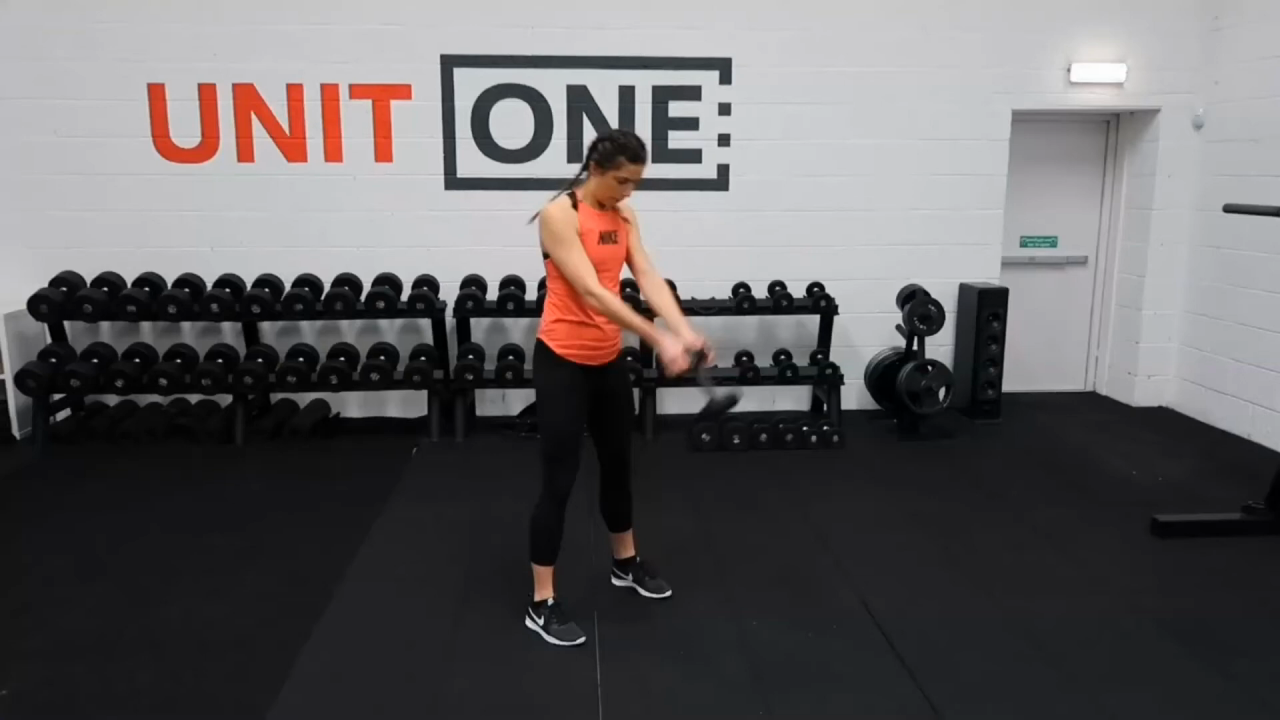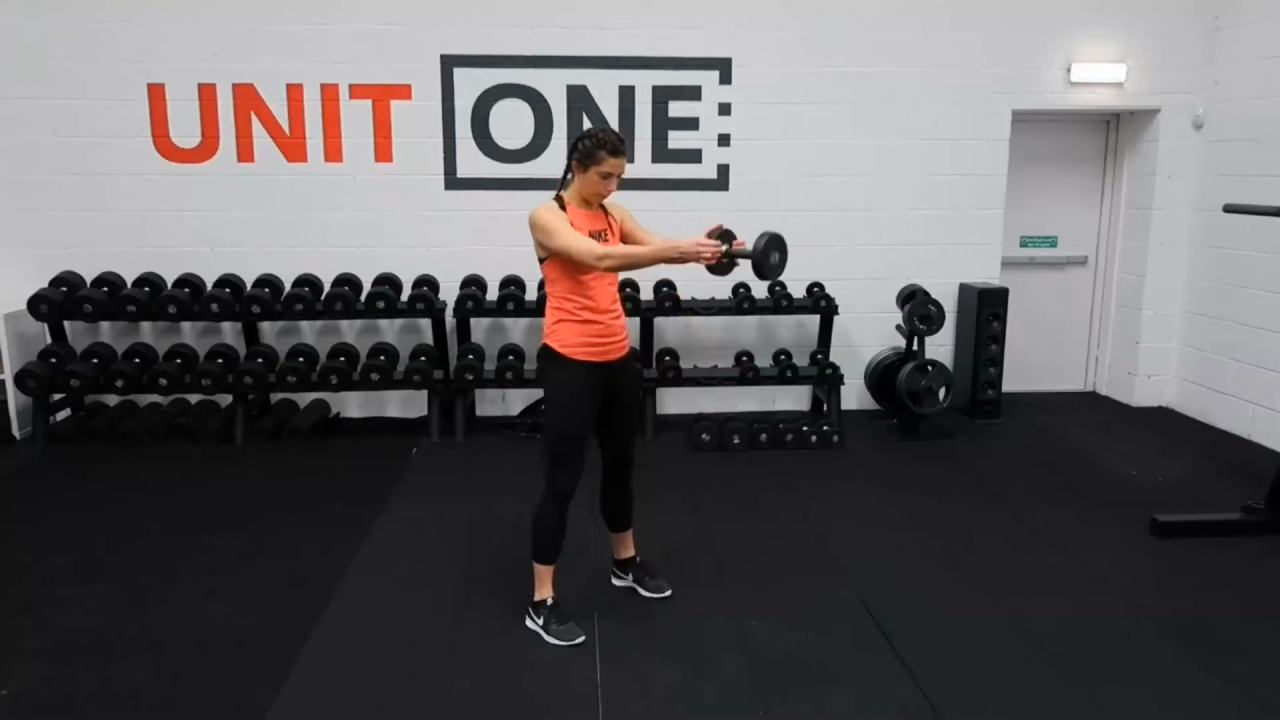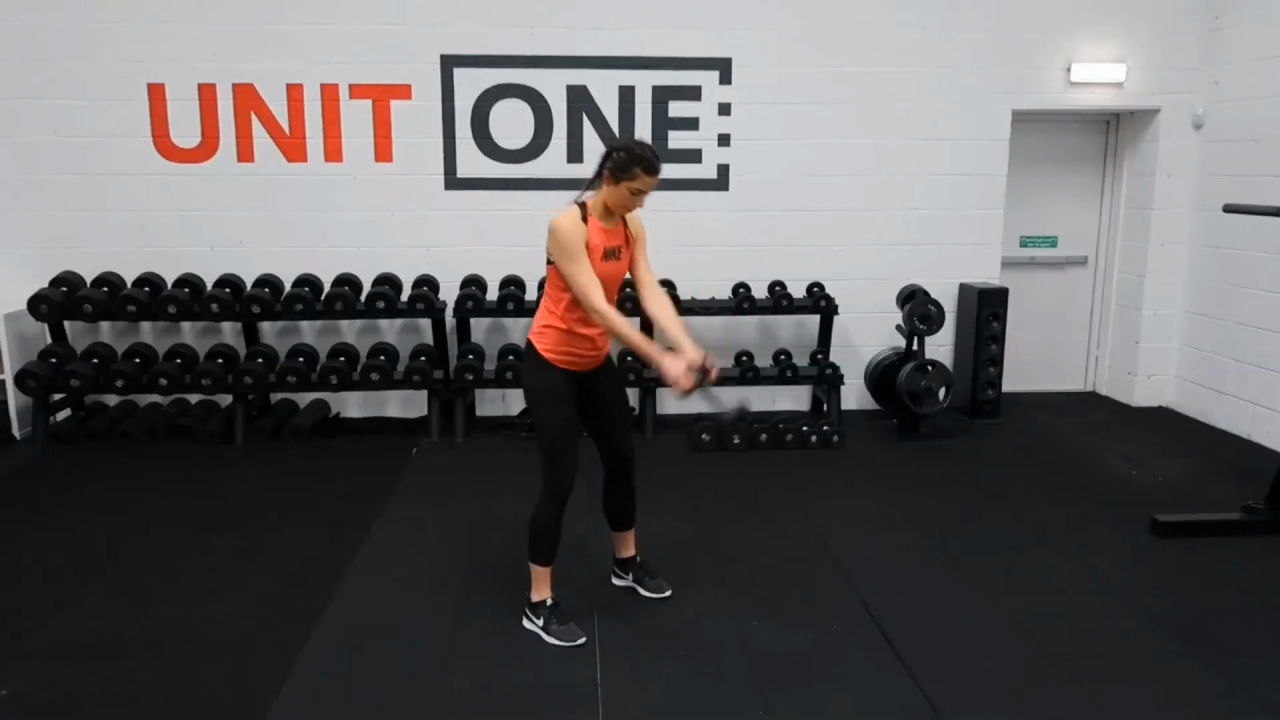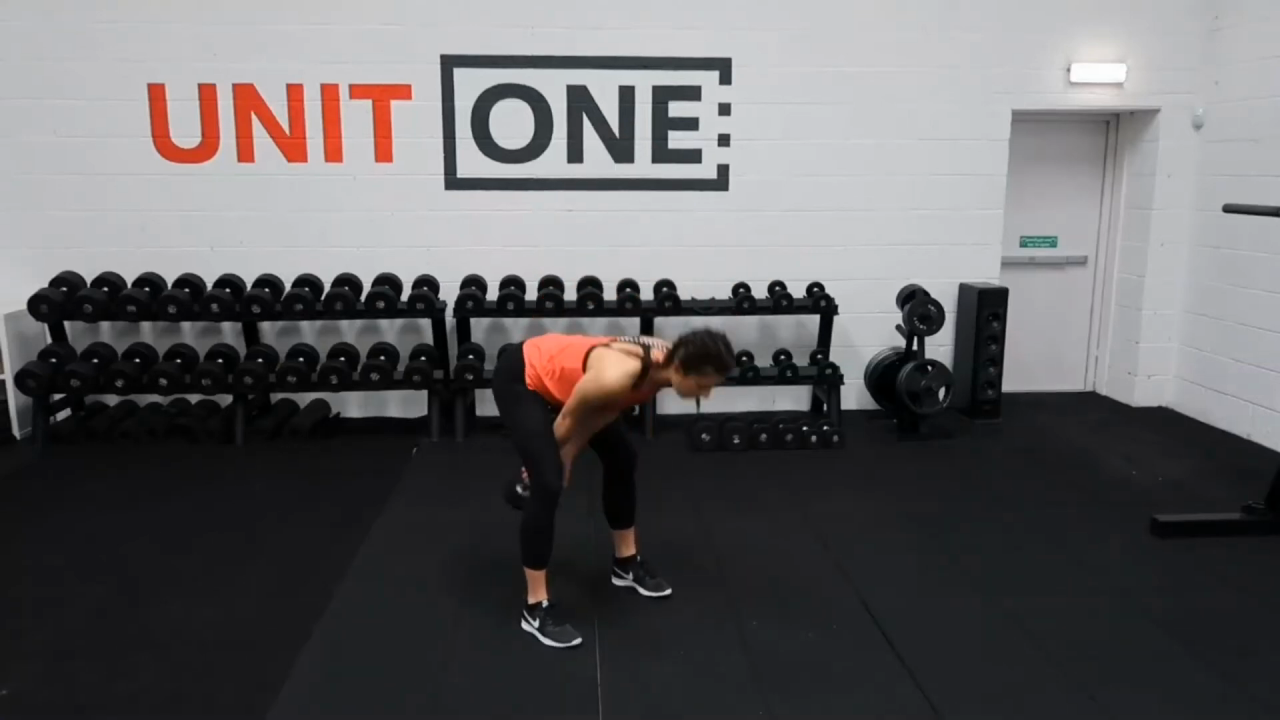
dt=0.4s
person 1, frame 1
left shoulder: (624, 218)
right shoulder: (558, 215)
left elbow: (650, 279)
right elbow: (591, 292)
left wrist: (683, 330)
right wrist: (658, 338)
left hip: (608, 362)
right hip: (563, 362)
left knee: (618, 464)
right knee: (559, 480)
left ankle: (625, 564)
right ankle: (541, 603)
person 1, frame 2
left shoulder: (613, 213)
right shoulder: (546, 216)
left elbow: (654, 245)
right elbow: (600, 257)
left wrist: (700, 247)
right wrist: (678, 251)
left hip: (618, 359)
right hip: (571, 363)
left knee: (620, 465)
right knee: (563, 480)
left ankle: (625, 562)
right ankle: (541, 604)
person 1, frame 3
left shoulder: (632, 227)
right shoulder: (568, 227)
left elbow: (650, 292)
right elbow: (596, 307)
left wrist: (686, 348)
right wrist: (659, 360)
left hip: (596, 363)
right hip: (551, 365)
left knee: (621, 461)
right knee: (560, 479)
left ankle: (627, 564)
right ankle: (539, 607)
person 1, frame 4
left shoulder: (663, 362)
right shoulder: (617, 376)
left elbow: (599, 415)
right elbow: (568, 420)
left wrist: (565, 460)
right wrist: (547, 464)
left hip: (559, 374)
right hip: (520, 376)
left knee: (622, 457)
right knee: (548, 484)
left ankle: (626, 561)
right ankle: (536, 607)
